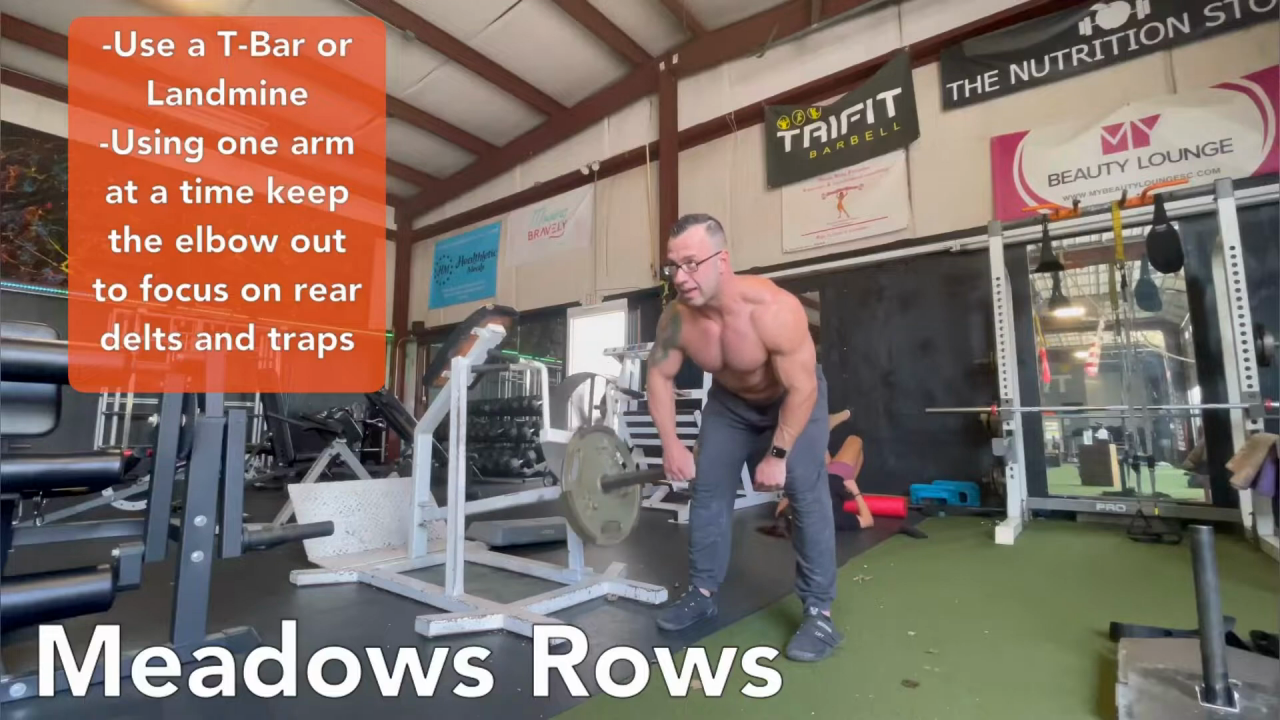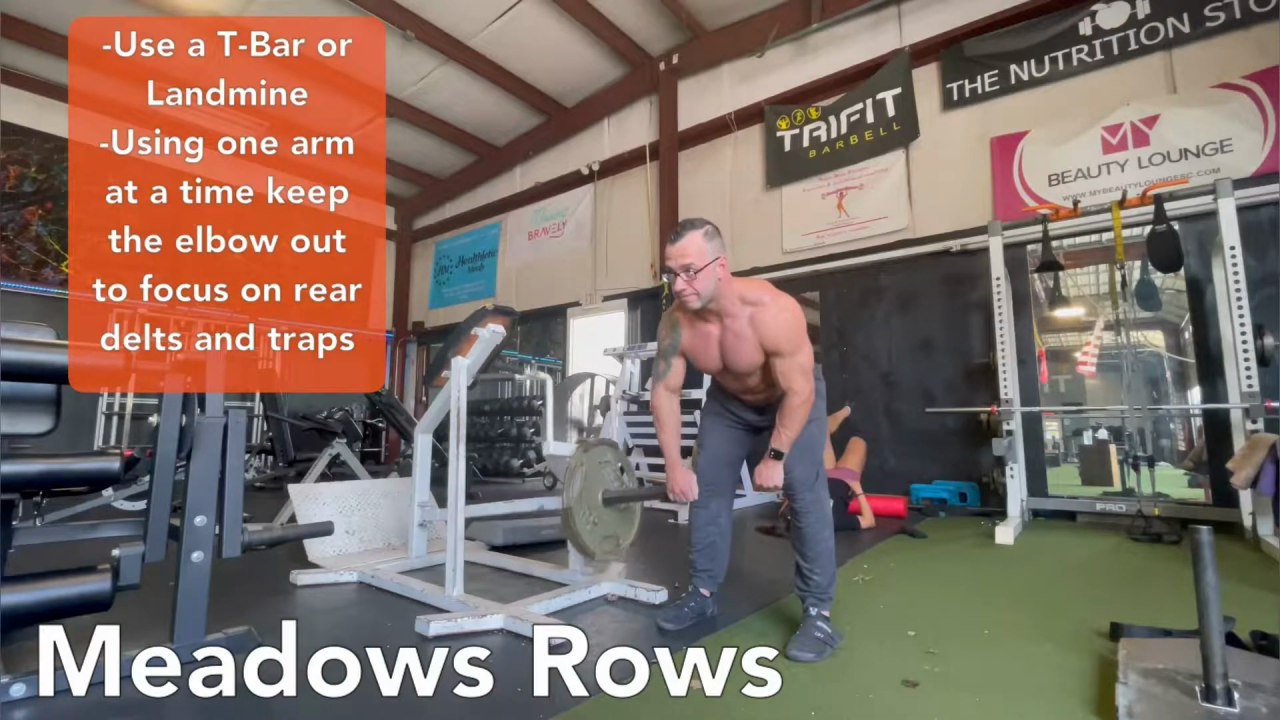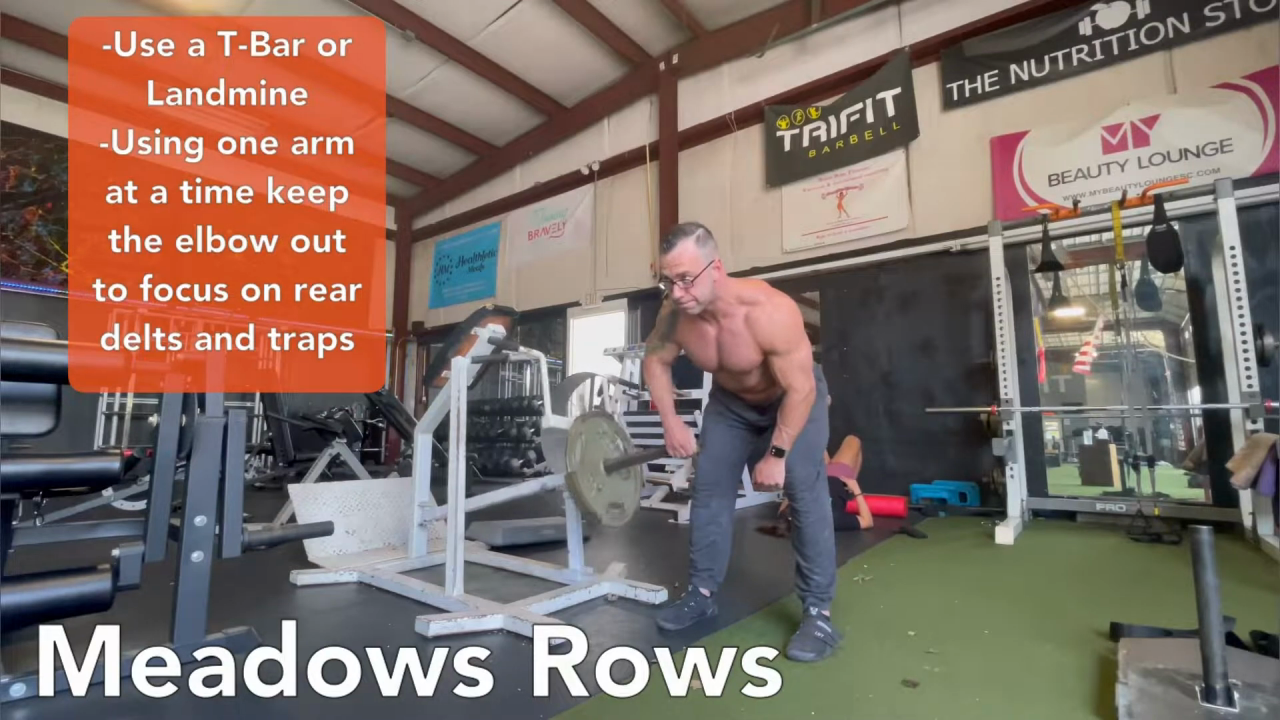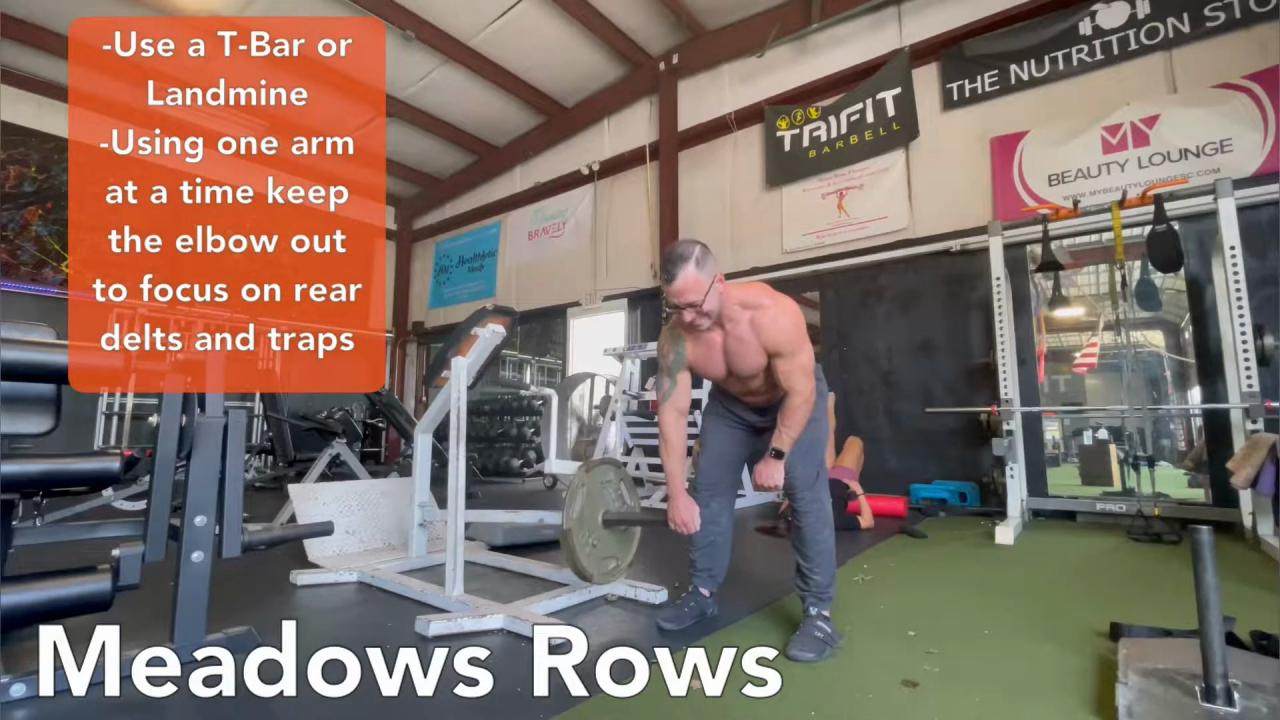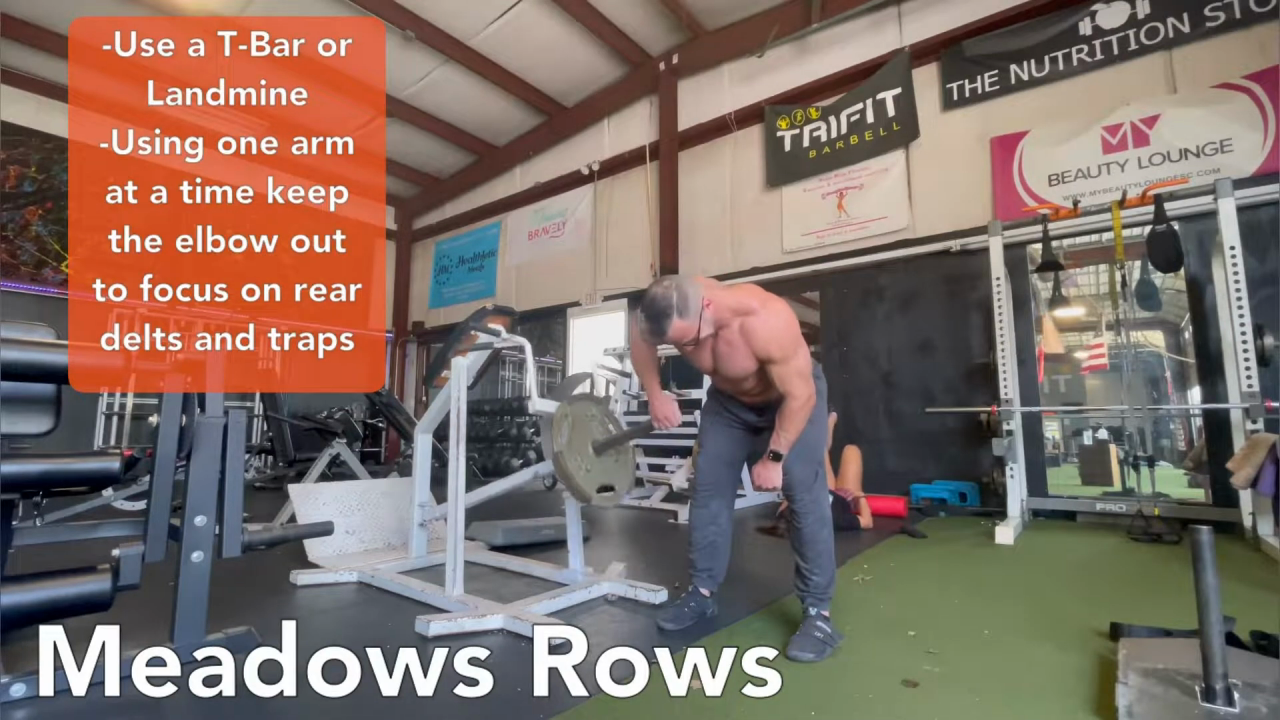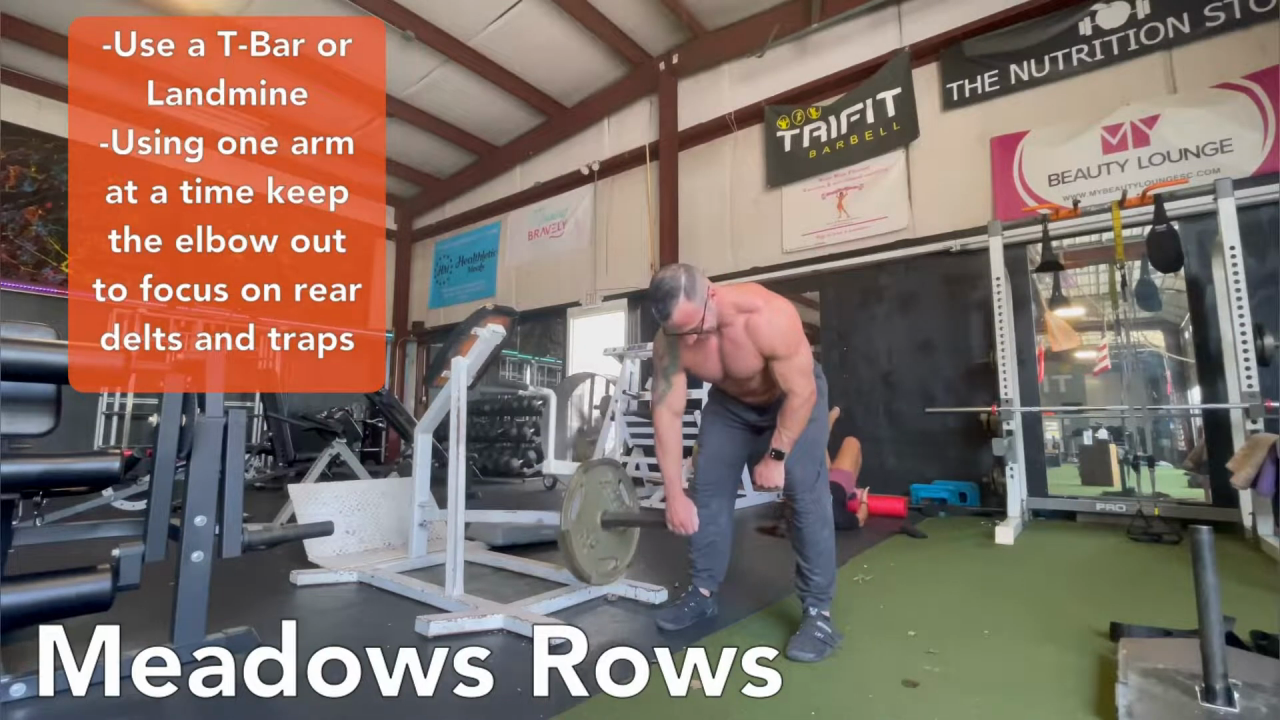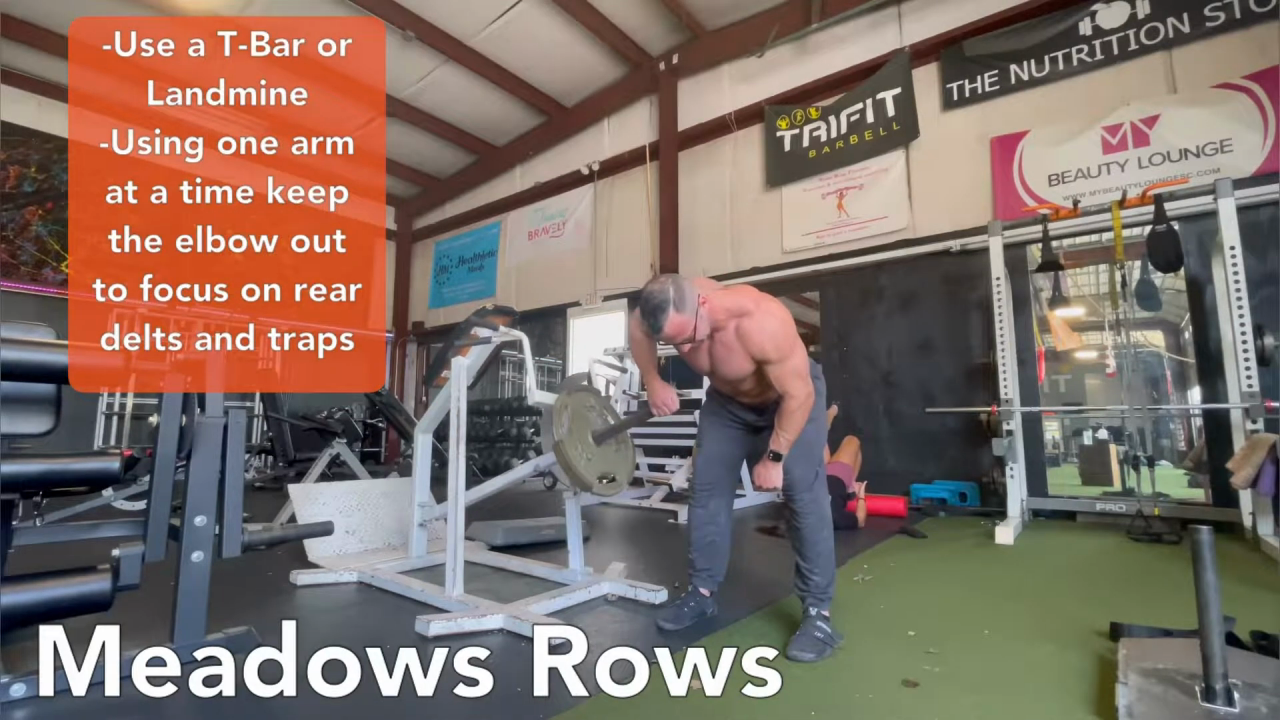
dt=0.7s
person 1, frame 1
left shoulder: (773, 310)
right shoulder: (678, 317)
left elbow: (802, 390)
right elbow: (659, 375)
left wrist: (778, 455)
right wrist: (671, 445)
left hip: (794, 397)
right hip: (729, 399)
left knee: (806, 494)
right knee: (708, 489)
left ankle: (819, 612)
right ankle: (702, 593)
person 1, frame 2
left shoulder: (772, 312)
right shoulder: (676, 322)
left elbow: (798, 392)
right elbow: (664, 391)
left wrist: (775, 457)
right wrist: (674, 465)
left hip: (792, 397)
right hip: (728, 401)
left knee: (804, 494)
right knee: (705, 489)
left ankle: (818, 613)
right ankle: (702, 593)
person 1, frame 3
left shoulder: (769, 311)
right shoulder: (676, 316)
left elbow: (801, 389)
right elbow: (654, 358)
left wrist: (777, 454)
right wrist: (670, 423)
left hip: (796, 397)
right hip: (730, 401)
left knee: (805, 493)
right knee: (709, 490)
left ankle: (818, 612)
right ankle: (702, 593)
person 1, frame 4
left shoulder: (773, 314)
right shoulder: (676, 336)
left elbow: (801, 392)
right elbow: (672, 413)
left wrist: (776, 455)
right wrist: (677, 494)
left hip: (794, 397)
right hip: (730, 403)
left knee: (805, 494)
right knee: (707, 490)
left ankle: (819, 612)
right ankle: (702, 593)
person 1, frame 5
left shoulder: (766, 319)
right shoulder: (676, 315)
left elbow: (800, 395)
right elbow: (638, 334)
left wrist: (774, 457)
right wrist: (654, 394)
left hip: (795, 396)
right hip: (728, 400)
left knee: (804, 493)
right knee: (708, 489)
left ankle: (818, 612)
right ankle: (702, 593)
person 1, frame 6
left shoulder: (768, 317)
right shoulder: (671, 341)
left elbow: (801, 393)
right elbow: (667, 413)
left wrist: (776, 456)
right wrist: (674, 494)
left hip: (795, 396)
right hip: (729, 402)
left knee: (806, 493)
right knee: (707, 490)
left ankle: (818, 612)
right ankle: (703, 593)
person 1, frame 7
left shoulder: (761, 320)
right shoulder: (671, 316)
left elbow: (798, 394)
right elbow: (637, 326)
left wrist: (774, 457)
right wrist: (652, 382)
left hip: (794, 396)
right hip: (727, 400)
left knee: (804, 492)
right knee: (707, 489)
left ankle: (818, 612)
right ankle: (702, 592)
